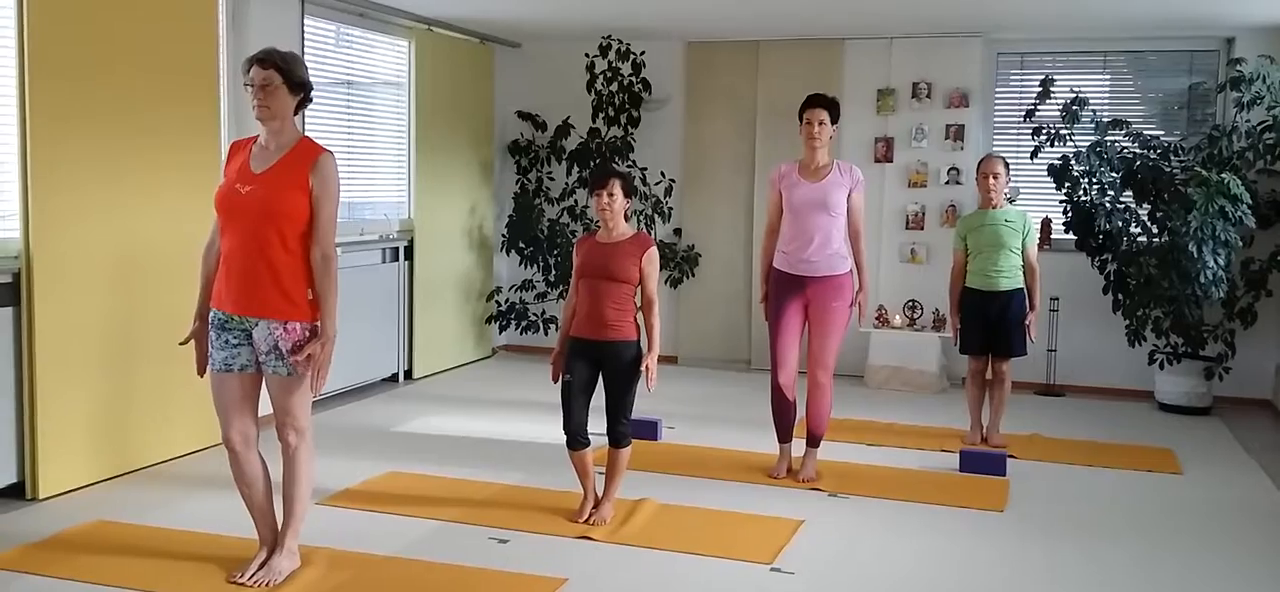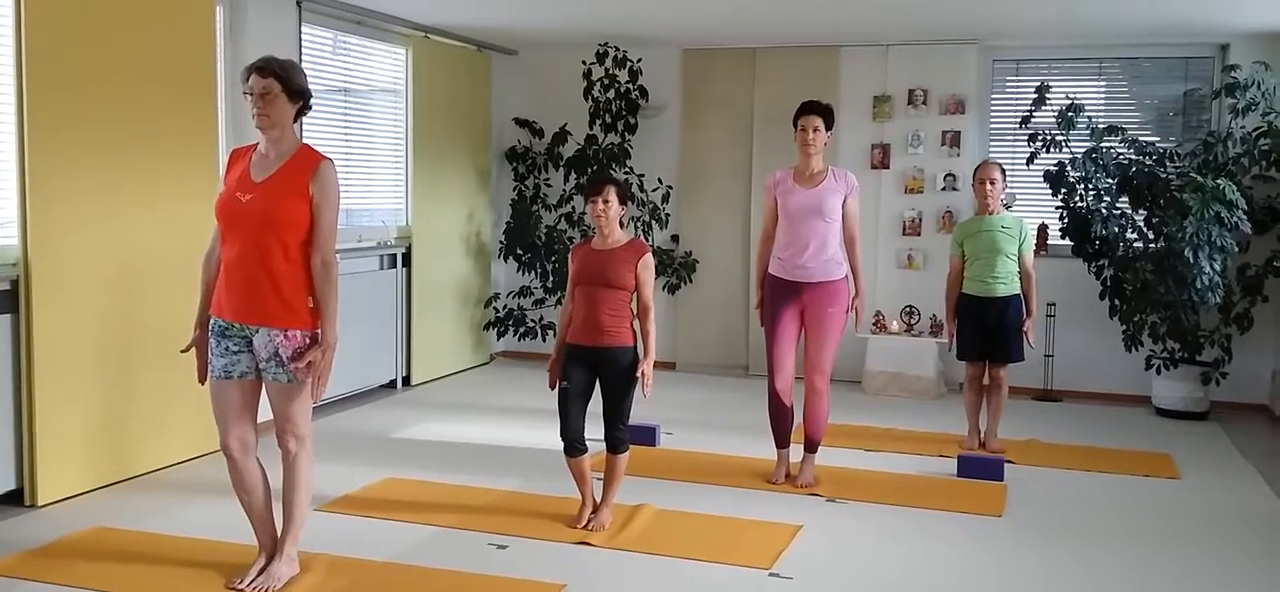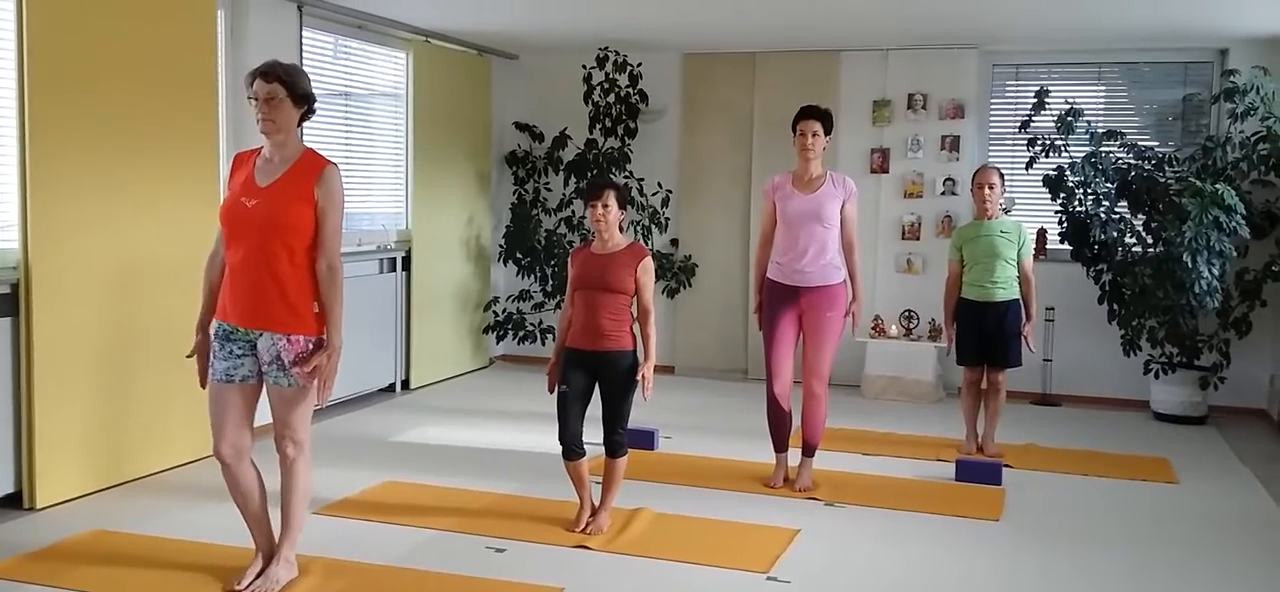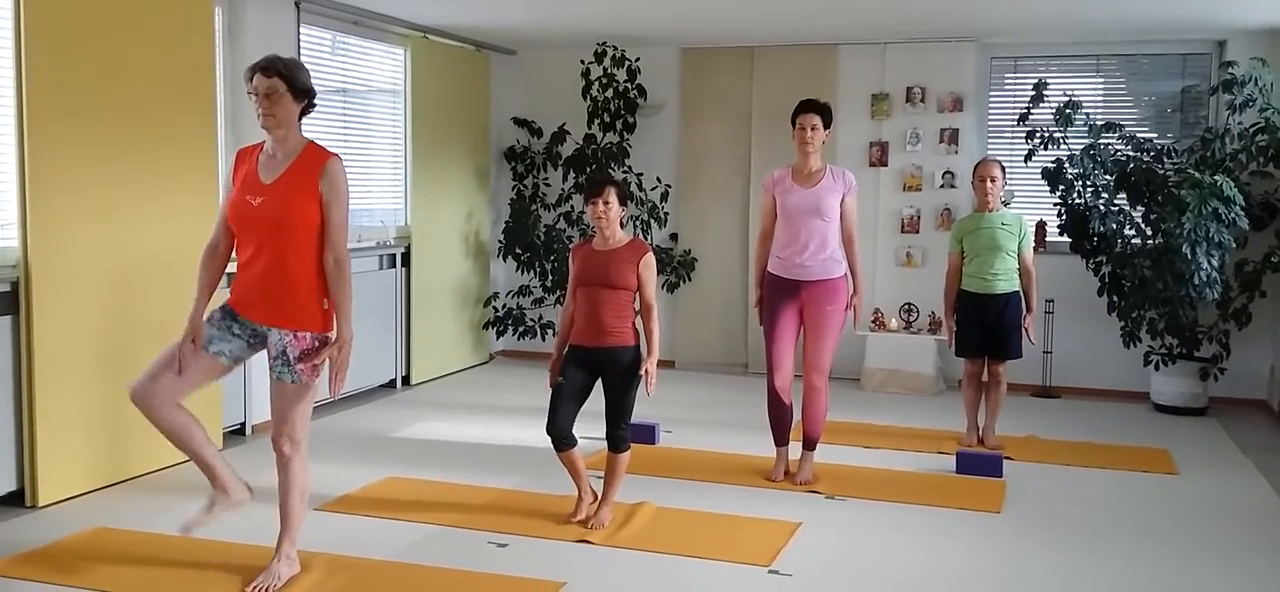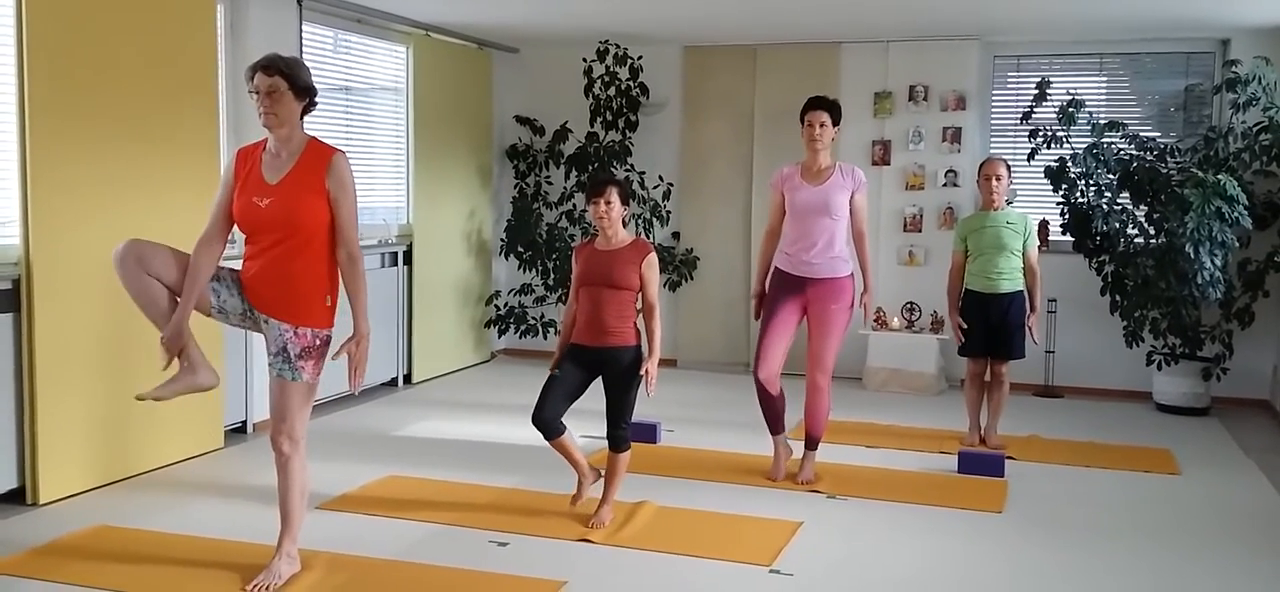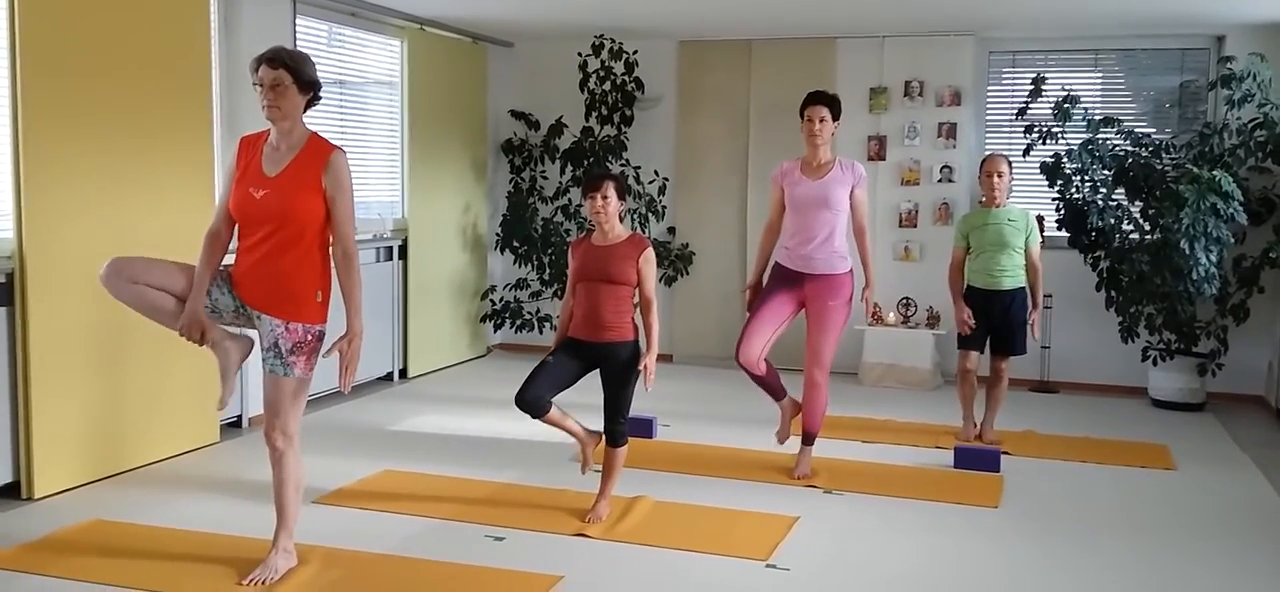
dt=0.5s
person 1, frame 1
left shoulder: (317, 162)
right shoulder: (236, 153)
left elbow: (323, 251)
right elbow: (218, 239)
left wrist: (328, 330)
right wrist: (201, 315)
left hip: (287, 319)
right hip: (230, 316)
left knee: (293, 434)
right knee: (236, 437)
left ankle: (288, 547)
right ankle: (266, 541)
person 1, frame 2
left shoulder: (316, 169)
right shoulder: (236, 161)
left elbow: (324, 258)
right elbow: (218, 247)
left wrist: (328, 337)
right wrist: (201, 322)
left hip: (288, 327)
right hip: (229, 324)
left knee: (293, 441)
right knee: (234, 443)
right ankle: (265, 547)
person 1, frame 3
left shoulder: (321, 174)
right shoulder: (239, 166)
left elbow: (329, 263)
right elbow: (220, 253)
left wrist: (334, 342)
right wrist: (202, 327)
left hip: (292, 331)
right hip: (234, 328)
left knee: (291, 445)
right knee: (228, 448)
right ankle: (263, 548)
person 1, frame 4
left shoulder: (325, 167)
right shoulder: (242, 161)
left elbow: (336, 255)
right elbow: (219, 246)
left wrist: (343, 333)
right wrist: (195, 317)
left hip: (299, 323)
right hip: (243, 312)
left knee: (288, 441)
right knee: (148, 393)
right ankle: (228, 485)
person 1, frame 5
left shoulder: (330, 164)
right shoulder: (243, 160)
left elbow: (348, 250)
right elbow: (213, 239)
left wrist: (361, 329)
right wrist: (182, 313)
left hip: (301, 315)
right hip: (248, 295)
left knee: (286, 437)
right knee: (131, 255)
right ankle: (193, 364)
person 1, frame 6
left shoulder: (328, 160)
right shoulder: (245, 149)
left elbow: (345, 248)
right elbow: (220, 230)
left wrist: (355, 327)
right wrist: (195, 301)
left hip: (295, 309)
right hip: (241, 292)
left knee: (280, 432)
right knee: (117, 274)
left ankle: (283, 548)
right ankle: (224, 345)
person 2, frame 1
left shoulder: (849, 175)
right shoulder: (783, 174)
left elbow: (856, 233)
right elbow: (772, 231)
left wrist: (863, 284)
right wrist: (763, 281)
left hip: (832, 281)
right hip: (787, 279)
left knee: (820, 373)
right knee: (782, 372)
left ankle: (811, 455)
right ankle: (784, 452)
person 2, frame 2
left shoulder: (844, 181)
right shoulder: (778, 181)
left elbow: (851, 238)
right elbow: (767, 237)
left wrist: (859, 289)
right wrist: (758, 287)
left hip: (828, 286)
right hip: (782, 285)
left knee: (818, 378)
right knee: (779, 377)
left ankle: (809, 460)
right ankle: (782, 458)
person 2, frame 3
left shoulder: (842, 187)
right shoulder: (776, 186)
left elbow: (849, 243)
right elbow: (765, 241)
left wrist: (857, 294)
right wrist: (757, 292)
left hip: (826, 291)
right hip: (781, 290)
left knee: (816, 383)
right knee: (777, 382)
left ankle: (806, 465)
right ankle: (780, 462)
person 2, frame 4
left shoulder: (842, 180)
right shoulder: (776, 180)
left elbow: (849, 236)
right elbow: (765, 236)
left wrist: (857, 287)
right wrist: (758, 287)
left hip: (827, 285)
right hip: (782, 284)
left knee: (816, 377)
right knee: (778, 377)
left ankle: (807, 458)
right ankle: (781, 455)
person 2, frame 5
left shoulder: (852, 178)
right shoulder: (784, 177)
left elbow: (860, 234)
right elbow: (772, 232)
left wrist: (868, 285)
right wrist: (759, 283)
left hip: (833, 283)
right hip: (788, 280)
left knee: (819, 376)
right knee: (764, 369)
left ankle: (809, 457)
right ankle: (780, 445)
person 2, frame 6
left shoulder: (852, 173)
right shoulder: (785, 172)
left elbow: (861, 229)
right elbow: (773, 226)
left wrist: (870, 281)
right wrist: (756, 276)
left hip: (833, 279)
right hip: (787, 274)
left knee: (818, 371)
right knee: (747, 354)
left ankle: (806, 453)
right ankle: (786, 403)
person 3, frame 1
left shoulder: (644, 247)
right shoulder: (583, 245)
left elbow: (650, 303)
right elbow: (573, 298)
left wrist: (652, 351)
right wrist: (560, 345)
left hip: (622, 346)
right hip: (581, 345)
left knee: (618, 425)
right knee: (573, 425)
left ankle: (608, 499)
right ankle: (588, 494)
person 3, frame 2
left shoulder: (639, 253)
right shoulder: (578, 252)
left elbow: (646, 308)
right elbow: (569, 305)
left wrist: (649, 357)
right wrist: (557, 352)
left hip: (619, 352)
right hip: (577, 352)
left knee: (616, 431)
right knee: (570, 432)
left ankle: (606, 505)
right ankle: (587, 500)
person 3, frame 3
left shoulder: (639, 257)
right shoulder: (578, 256)
left elbow: (646, 312)
right elbow: (568, 309)
left wrist: (649, 360)
right wrist: (556, 356)
left hip: (619, 357)
right hip: (578, 356)
left knee: (614, 435)
right knee: (568, 436)
left ankle: (605, 509)
right ankle: (585, 504)
person 3, frame 4
left shoulder: (640, 253)
right shoulder: (578, 252)
left elbow: (649, 307)
right elbow: (570, 305)
left wrist: (652, 356)
right wrist: (557, 352)
left hip: (621, 352)
right hip: (581, 352)
left knee: (617, 430)
right knee: (557, 426)
left ankle: (606, 504)
right ankle: (585, 494)
person 3, frame 5
left shoulder: (643, 253)
right shoulder: (581, 252)
left elbow: (651, 308)
right elbow: (573, 304)
left wrist: (653, 356)
right wrist: (560, 350)
left hip: (623, 352)
right hip: (581, 350)
left knee: (618, 429)
right knee: (544, 416)
left ankle: (606, 504)
right ankle: (586, 472)
person 3, frame 6
left shoulder: (640, 248)
right shoulder: (577, 247)
left elbow: (648, 303)
right elbow: (569, 300)
left wrist: (651, 351)
right wrist: (556, 345)
left hip: (620, 347)
right hip: (578, 343)
left knee: (616, 424)
right knee: (528, 397)
left ankle: (603, 499)
right ankle: (585, 435)
person 4, frame 1
left shoulder: (1022, 220)
right shoulder: (966, 223)
left elbow: (1031, 266)
right elbow: (958, 269)
left wrist: (1033, 307)
right wrist: (954, 310)
left hip: (1010, 297)
right hip: (974, 297)
left knee: (1001, 367)
right knee: (976, 366)
left ankle: (994, 428)
right ankle: (975, 426)
person 4, frame 2
left shoulder: (1018, 226)
right shoulder: (963, 229)
left elbow: (1027, 273)
right elbow: (955, 275)
left wrist: (1030, 314)
right wrist: (950, 316)
left hip: (1007, 303)
right hip: (971, 303)
left knee: (999, 373)
right knee: (973, 372)
left ankle: (992, 433)
right ankle: (973, 431)
person 4, frame 3
left shoulder: (1017, 231)
right shoulder: (961, 234)
left elbow: (1027, 277)
right elbow: (953, 280)
left wrist: (1030, 318)
right wrist: (948, 321)
left hip: (1005, 308)
right hip: (970, 308)
left knee: (997, 378)
right knee: (971, 376)
left ankle: (989, 437)
right ankle: (970, 436)
person 4, frame 4
left shoulder: (1018, 223)
right shoulder: (962, 226)
left elbow: (1027, 269)
right elbow: (954, 272)
left wrist: (1030, 310)
right wrist: (948, 313)
left hip: (1006, 300)
right hip: (971, 300)
left knee: (997, 370)
right knee: (972, 368)
left ankle: (990, 429)
right ankle: (971, 428)
person 4, frame 5
left shoulder: (1023, 222)
right shoulder: (966, 224)
left elbow: (1032, 269)
right elbow: (957, 270)
left wrist: (1034, 310)
right wrist: (953, 310)
left hip: (1010, 300)
right hip: (975, 299)
left knee: (1000, 370)
right knee: (975, 369)
left ankle: (991, 429)
right ankle: (973, 427)
person 4, frame 6
left shoulder: (1025, 219)
right shoulder: (968, 220)
left elbow: (1033, 265)
right elbow: (956, 266)
left wrist: (1036, 306)
right wrist: (958, 303)
left hip: (1012, 298)
right hip: (976, 296)
left knee: (1000, 366)
right knee: (966, 365)
left ankle: (988, 425)
right ankle: (968, 421)
